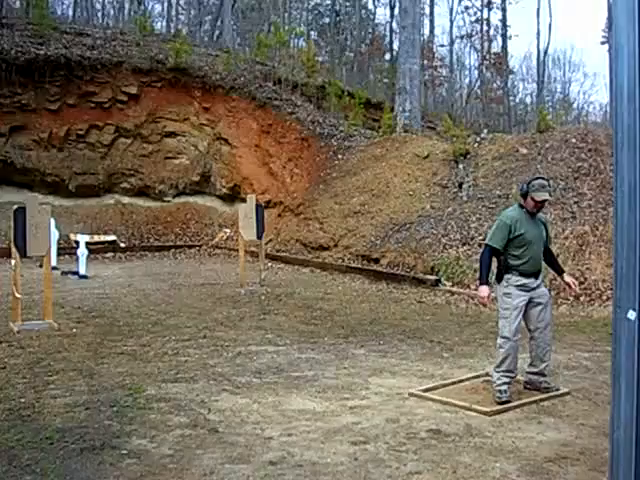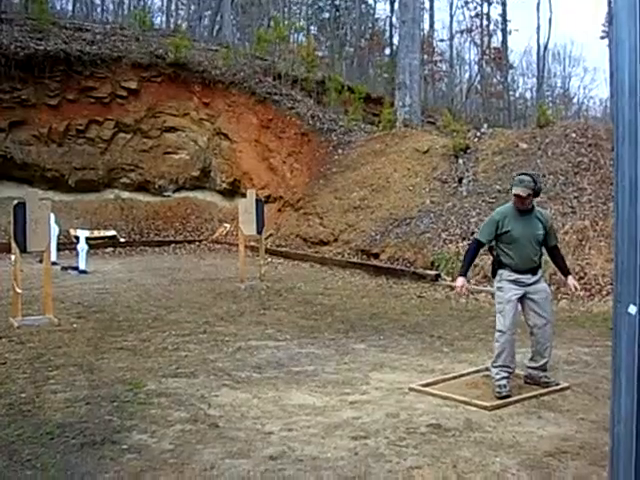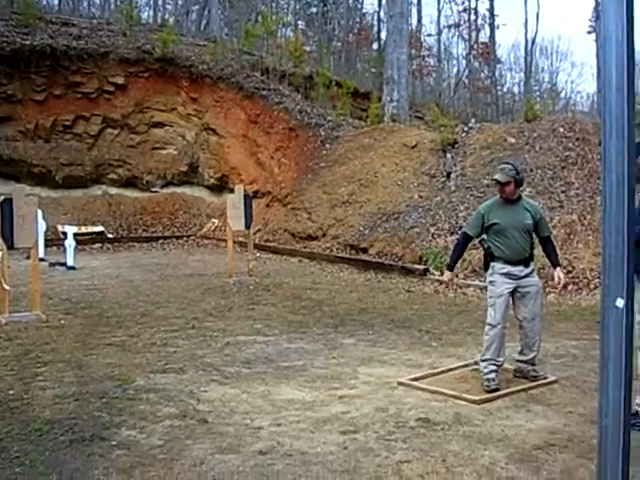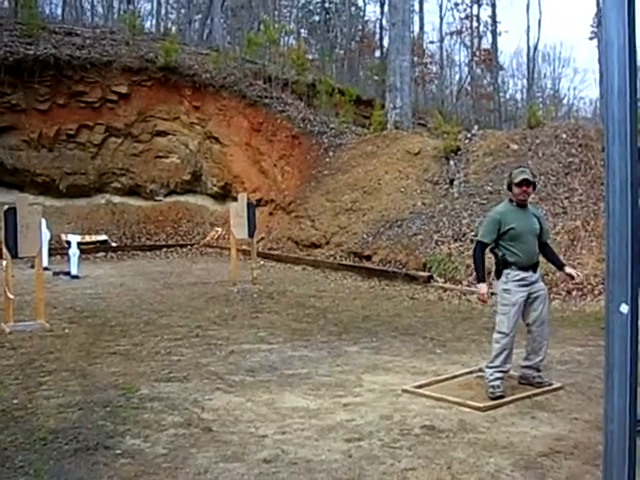
dt=0.3s
person 1, frame 1
left shoulder: (541, 221)
right shoulder: (509, 218)
right elbow: (488, 251)
left wrist: (562, 274)
right wrist: (483, 283)
left hip: (536, 283)
right hip: (512, 284)
left knee: (542, 330)
right knee: (509, 334)
left ankle: (535, 376)
right ankle: (502, 383)
person 1, frame 2
left shoulder: (543, 217)
right shoulder: (500, 215)
left elbow: (552, 248)
right elbow: (476, 244)
left wrist: (567, 274)
right wrist: (463, 275)
left hip: (535, 279)
right hip: (508, 279)
left knee: (543, 326)
right knee: (505, 330)
left ankle: (536, 371)
right ankle: (501, 377)
person 1, frame 3
left shoulder: (532, 208)
right shoulder: (487, 209)
left elbow: (545, 239)
right elbow: (465, 238)
left wrist: (556, 266)
right wrist: (450, 268)
left hip: (527, 271)
right hip: (499, 272)
left knee: (531, 321)
right knee: (495, 322)
left ankle: (525, 365)
right ankle: (489, 371)
person 1, frame 4
left shoulder: (535, 214)
right shoulder: (499, 214)
left elbow: (543, 245)
right elbow: (480, 247)
left wrist: (563, 267)
right wrist: (480, 281)
left hip: (534, 277)
right hip: (511, 278)
left knee: (539, 326)
right knee: (505, 330)
left ankle: (529, 371)
right ankle: (494, 378)
